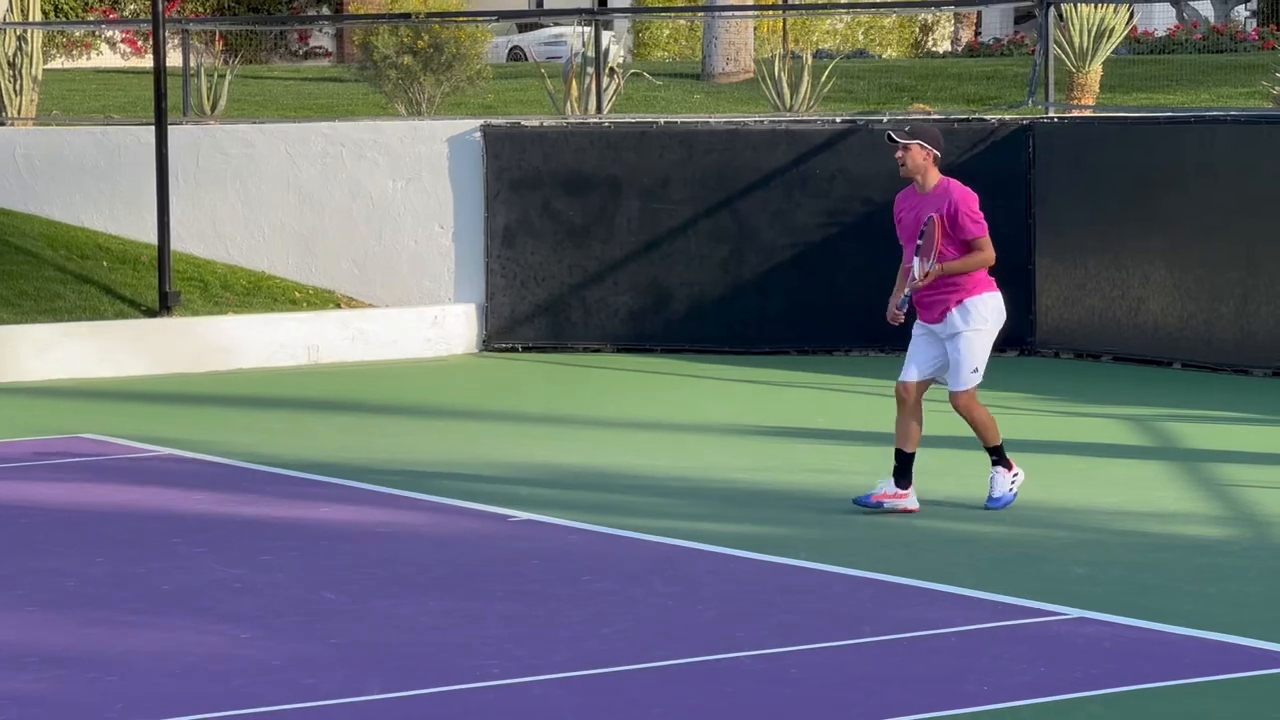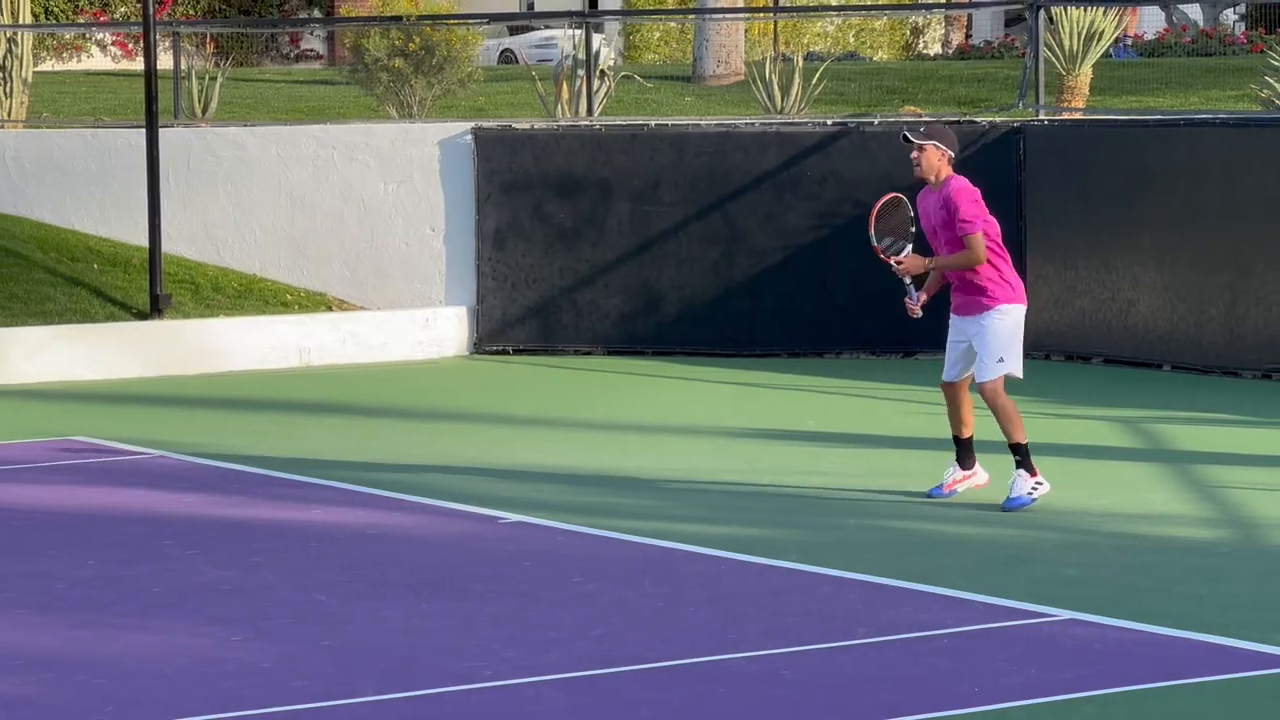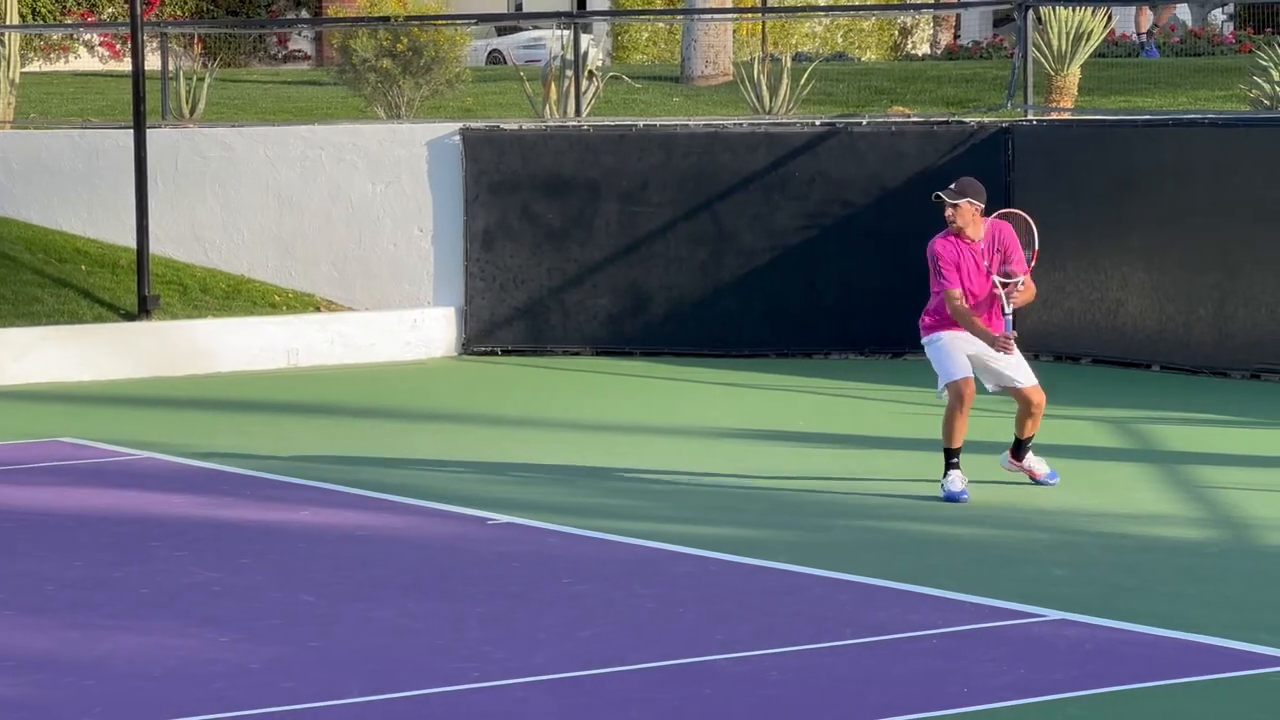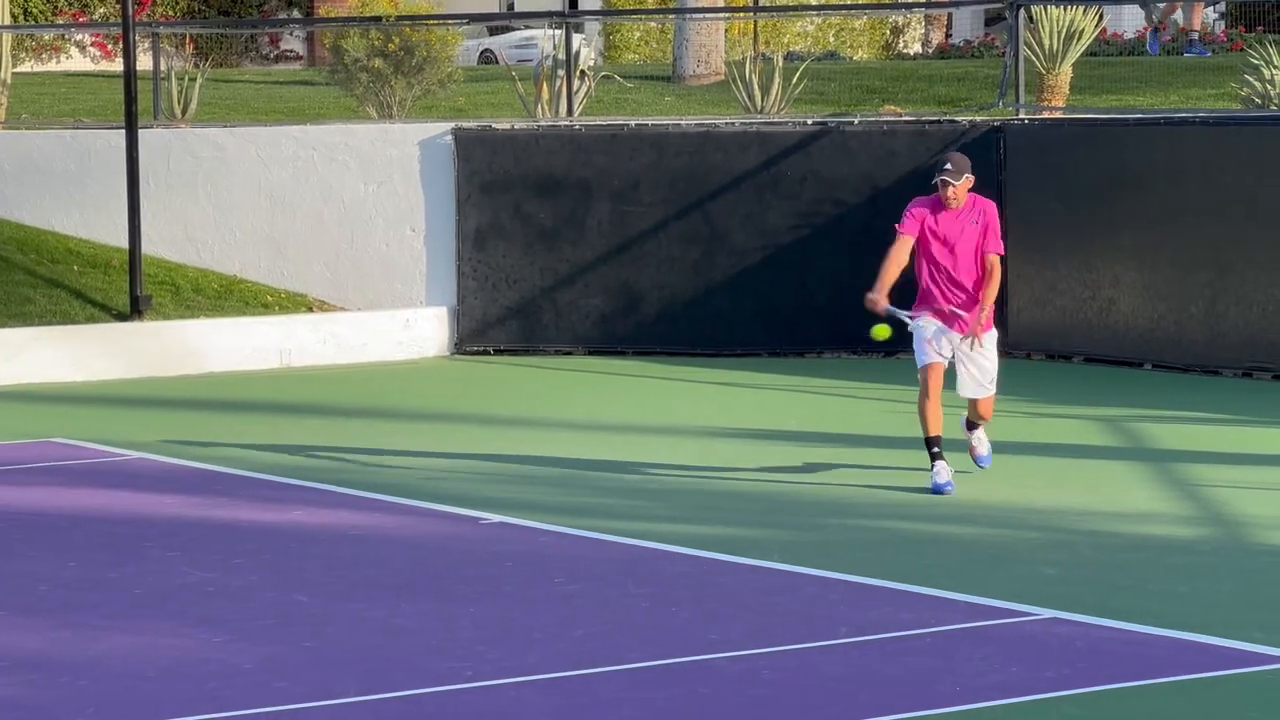
dt=0.5s
person 1, frame 1
left shoulder: (958, 197)
right shoulder: (903, 202)
left elbow: (987, 255)
left wrist: (936, 269)
right wrist: (898, 295)
left hip: (974, 305)
right hip: (933, 315)
left knee: (963, 397)
right knee: (909, 393)
left ankle: (1005, 469)
right ankle: (899, 488)
person 1, frame 2
left shoulder: (959, 193)
right shoulder: (925, 199)
left elbow: (978, 254)
left wrist: (926, 263)
right wrist: (924, 293)
left hip: (998, 303)
right hip: (964, 306)
left knee: (990, 388)
right knee: (952, 386)
left ankle: (1029, 475)
right ankle: (967, 468)
person 1, frame 3
left shoulder: (1003, 233)
right shoulder: (940, 247)
left elbow: (1028, 288)
right elbow: (955, 307)
left wrist: (1017, 294)
right wrist: (989, 336)
left hip: (993, 331)
right hip: (946, 331)
left knee: (1034, 400)
right knee: (962, 391)
left ankle: (1019, 456)
right ankle: (952, 472)
person 1, frame 4
left shoulder: (987, 210)
right shoulder: (921, 209)
left elbow: (993, 269)
right elbow: (899, 250)
left wrist: (984, 311)
right wrist: (880, 291)
left hip: (976, 322)
right hip: (934, 318)
left knee: (983, 408)
right knee: (930, 382)
left ankle: (974, 429)
right ankle: (939, 464)
